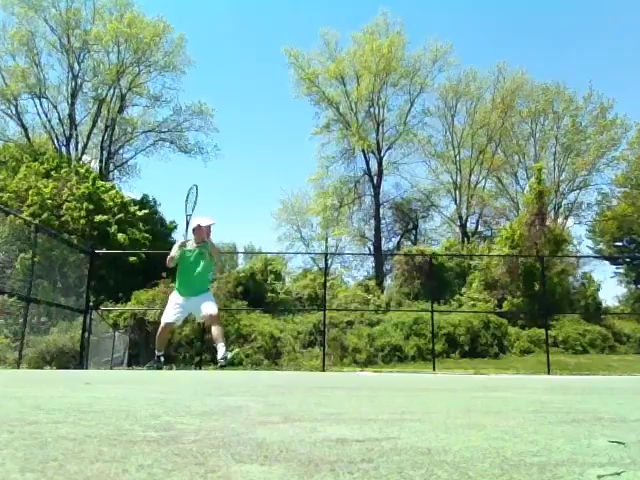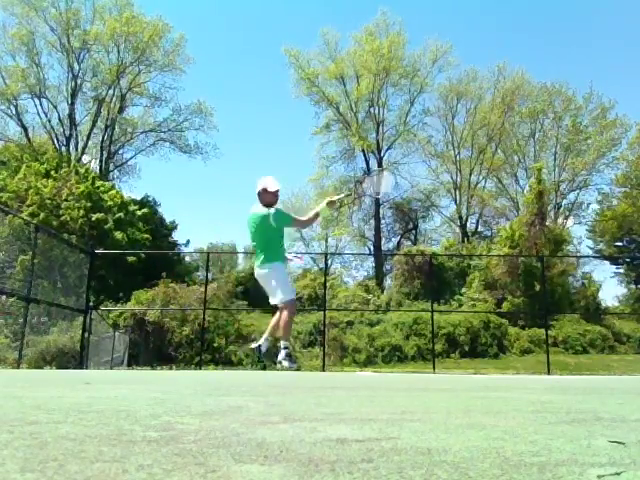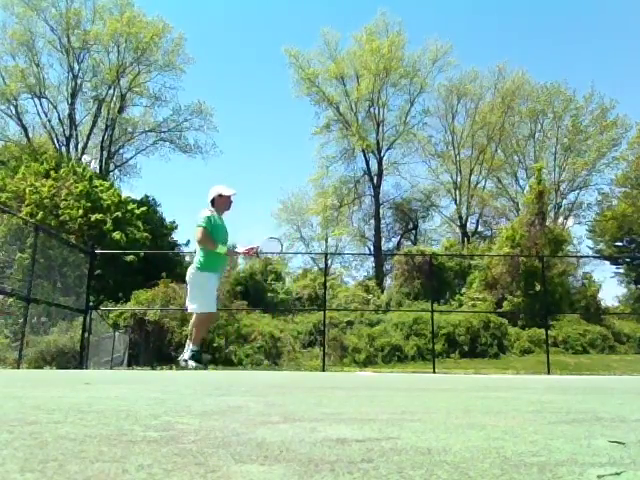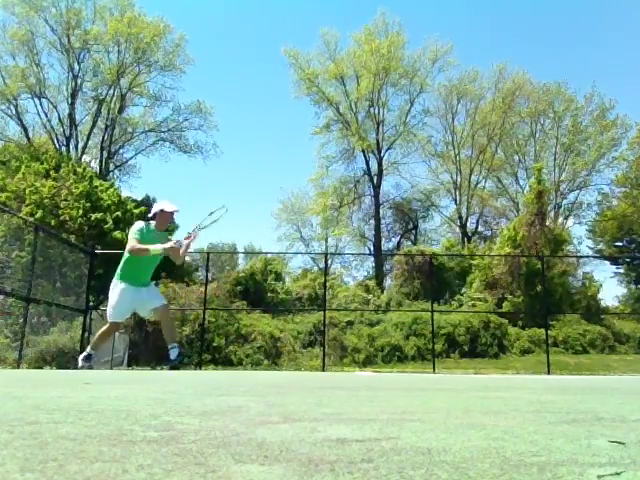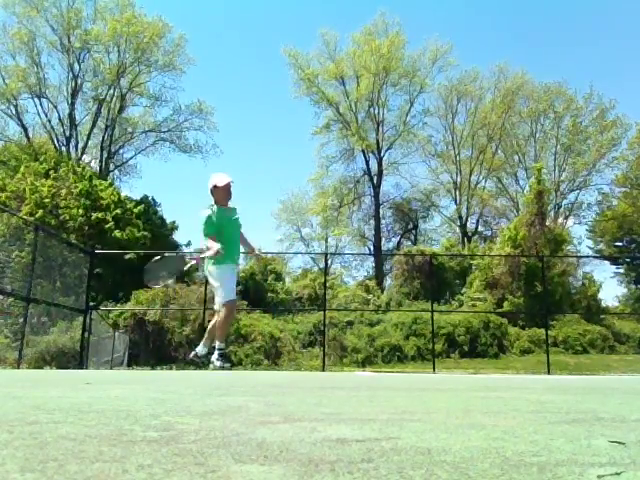
dt=1s
person 1, frame 1
left shoulder: (212, 248)
right shoulder: (184, 246)
left elbow: (216, 255)
right elbow: (169, 263)
left wrist: (207, 240)
right wrist: (178, 249)
left hip: (203, 295)
right hip: (180, 295)
left knee: (213, 317)
right knee: (165, 326)
left ankle: (222, 355)
right ankle: (158, 357)
person 1, frame 2
left shoulder: (256, 213)
right shoulder: (272, 213)
right elbow: (304, 223)
left wrist: (286, 248)
right wrist: (322, 207)
left hip: (267, 266)
right hip: (271, 267)
left knee: (286, 308)
right knee: (288, 306)
left ankle: (263, 343)
right ankle: (284, 353)
person 1, frame 3
left shoulder: (220, 222)
right shoulder: (207, 215)
right elbow: (201, 238)
left wrist: (241, 252)
right wrist: (226, 250)
left hip: (212, 273)
right hip: (203, 272)
left knee: (204, 315)
right knee: (207, 315)
left ankle: (191, 352)
right ankle: (190, 355)
person 1, frame 4
left shoulder: (167, 239)
right shoulder: (140, 227)
left elbow: (179, 259)
right elbow: (132, 249)
left wrist: (188, 242)
right wrist: (162, 248)
left hip: (146, 286)
right hip: (124, 285)
left knee: (164, 312)
right knee: (114, 325)
left ankle: (174, 356)
right ankle: (87, 355)
person 1, frame 5
left shoulder: (232, 212)
right shoulder: (211, 214)
left elbow: (239, 235)
right elbow: (211, 241)
left wrist: (253, 251)
right wrist: (212, 249)
left hip: (229, 268)
right hip: (219, 266)
left knee: (223, 311)
right knee: (229, 305)
left ankle: (201, 350)
right ankle: (219, 353)
